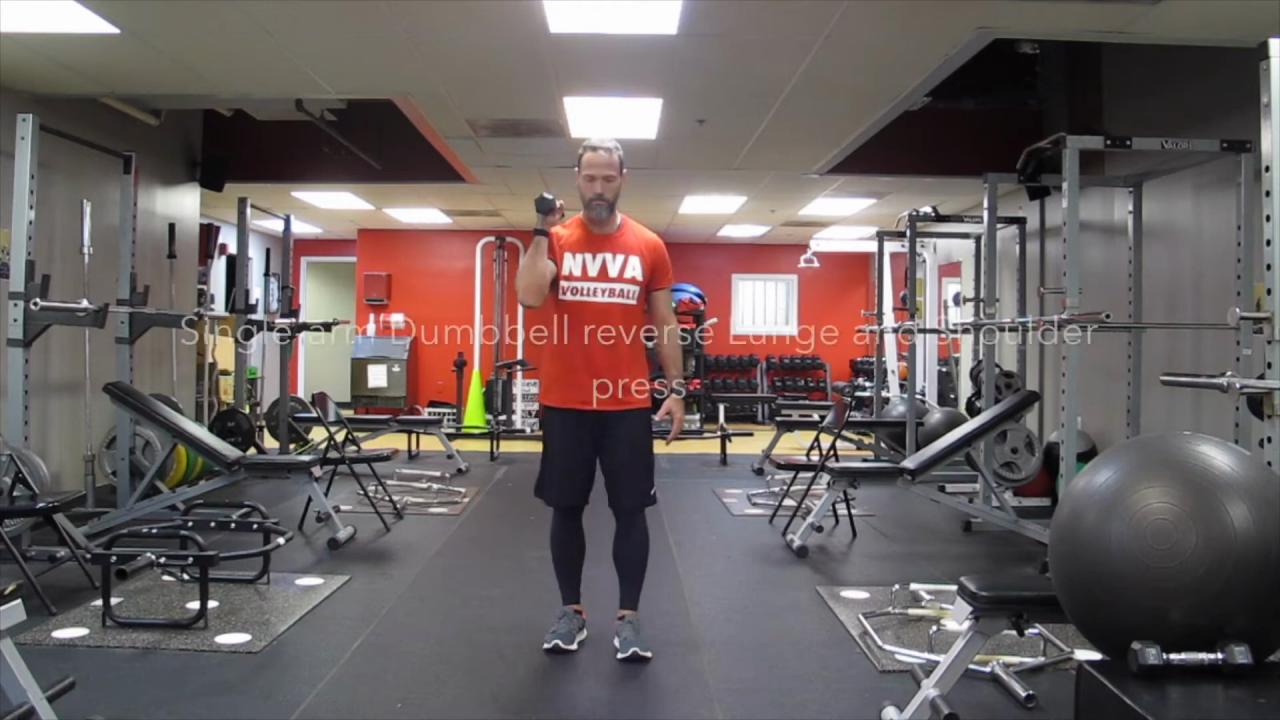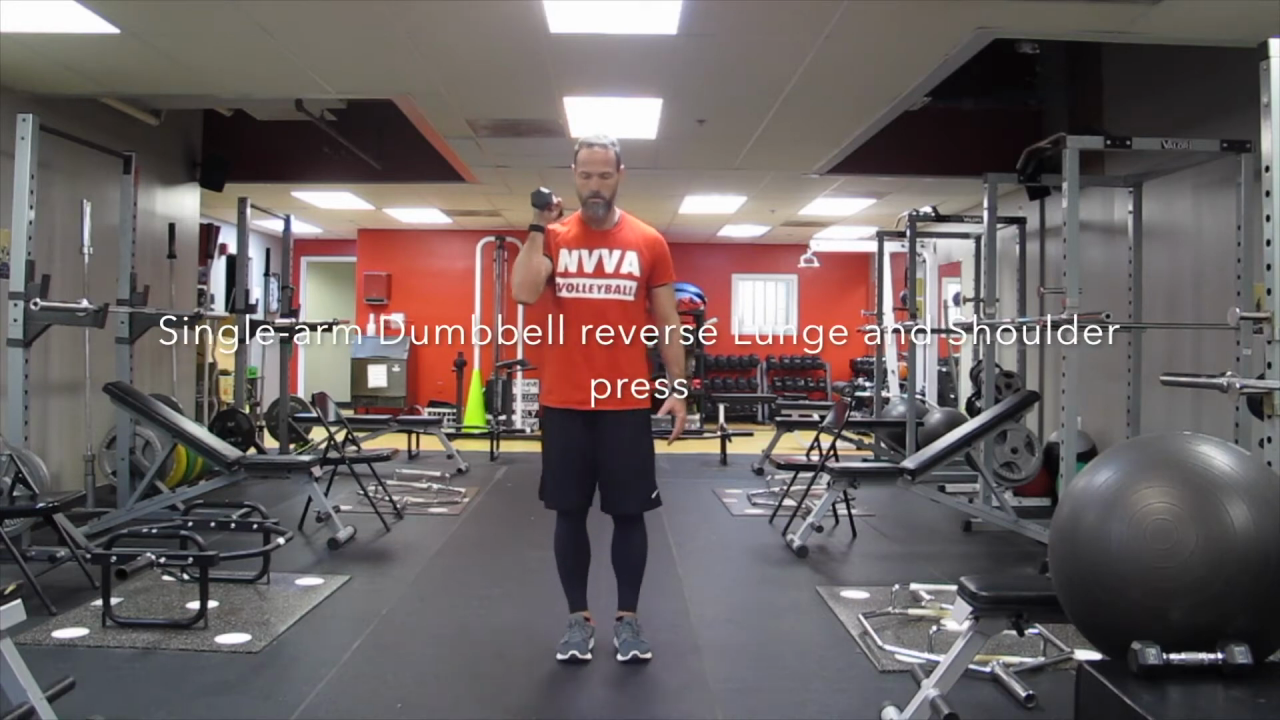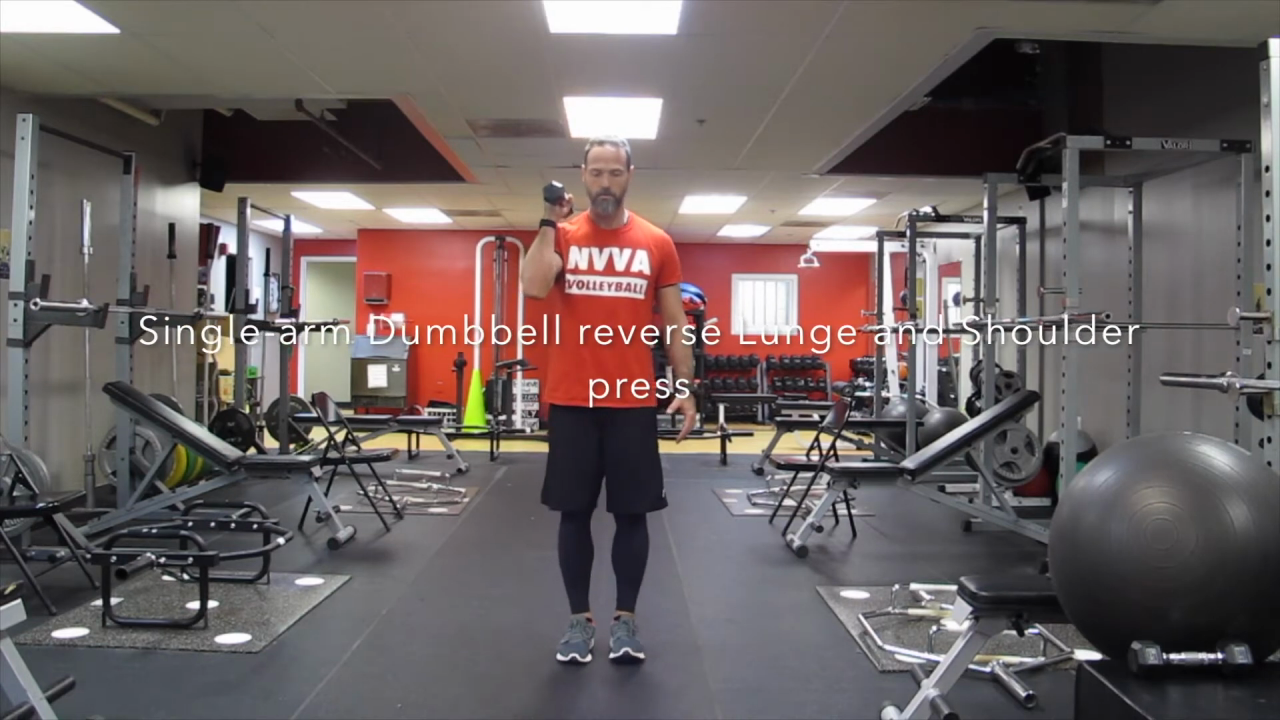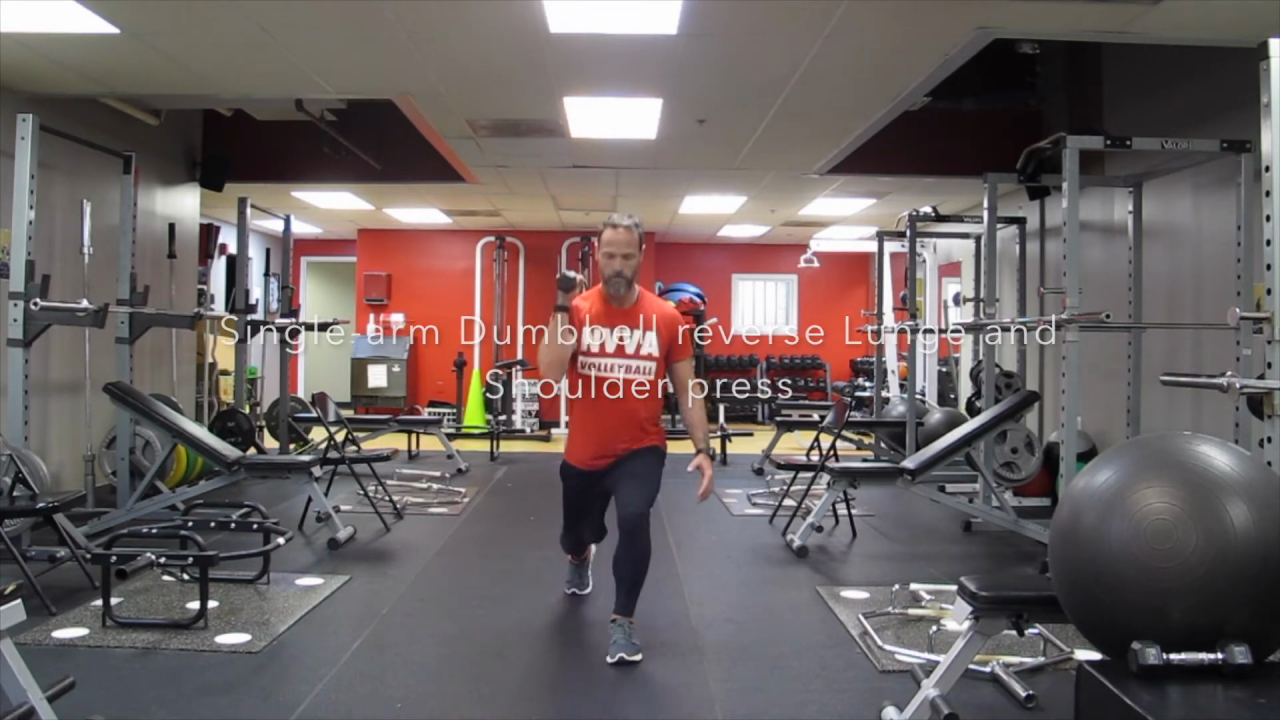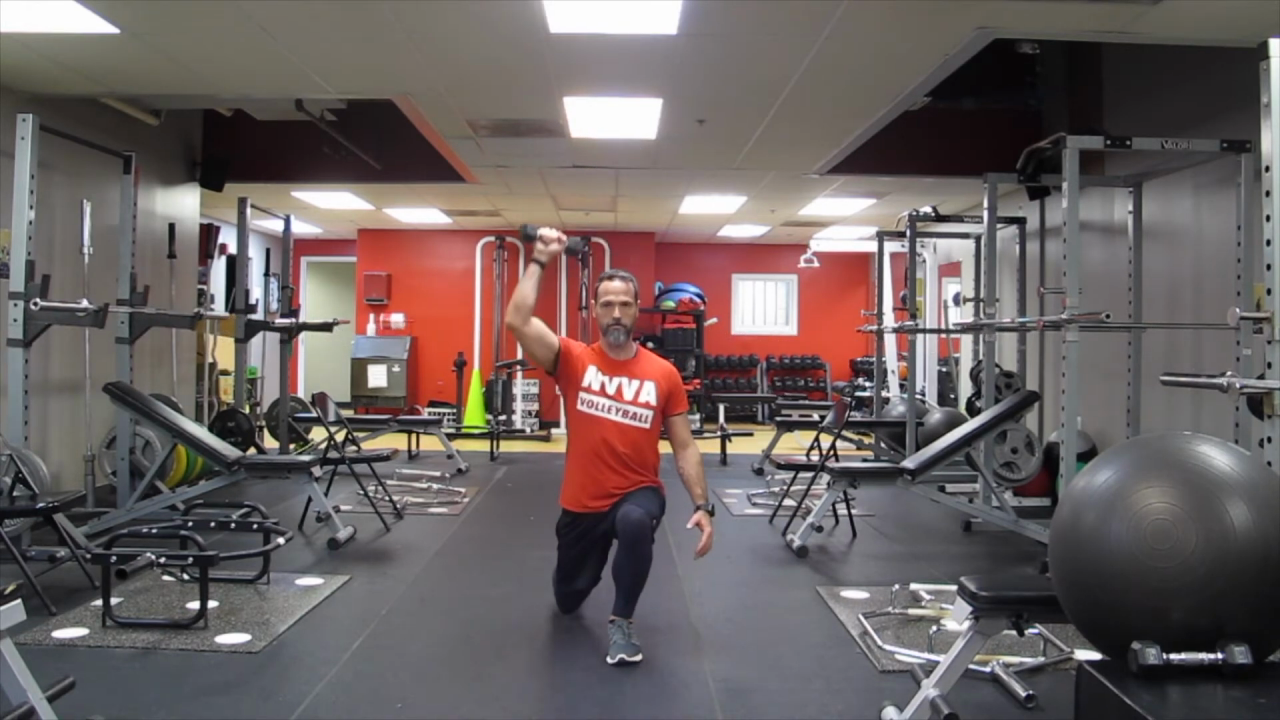
dt=1s
person 1, frame 1
left shoulder: (649, 246)
right shoulder: (555, 239)
left elbow: (665, 324)
right elbow: (530, 297)
left wrist: (675, 389)
right wrist: (542, 231)
left hip: (629, 403)
right hip: (565, 401)
left knee: (631, 510)
right knee: (566, 507)
left ankle: (628, 617)
right ankle: (572, 611)
person 1, frame 2
left shoulder: (648, 243)
right shoulder: (552, 237)
left elbow: (667, 322)
right elbow: (523, 293)
left wrist: (678, 389)
right wrist: (539, 227)
left hip: (628, 403)
right hip: (565, 402)
left knee: (629, 512)
right knee: (570, 511)
left ankle: (627, 619)
right ankle: (579, 619)
person 1, frame 3
left shoulder: (656, 243)
right shoulder: (561, 234)
left elbow: (674, 322)
right elbow: (534, 288)
left wrist: (685, 388)
right wrist: (550, 224)
left hip: (634, 401)
right hip: (571, 400)
left knee: (631, 512)
right knee: (573, 512)
left ankle: (625, 618)
right ankle: (580, 619)
person 1, frame 4
left shoulder: (667, 318)
right shoulder: (575, 311)
left elbow: (687, 390)
right elbow: (548, 371)
left wrist: (702, 450)
right wrist: (565, 306)
left hip: (640, 449)
right hip: (584, 454)
left knee: (633, 518)
right knee: (576, 534)
left ankle: (622, 623)
right ankle: (581, 557)
person 1, frame 5
left shoulder: (663, 373)
right shoulder: (574, 360)
left elbow: (685, 447)
right elbow: (517, 320)
left wrist: (703, 507)
right wrist: (539, 260)
left hip: (639, 492)
right hip: (582, 503)
left knee: (635, 527)
right knee: (567, 598)
left ankle: (622, 621)
right ankle: (589, 571)
